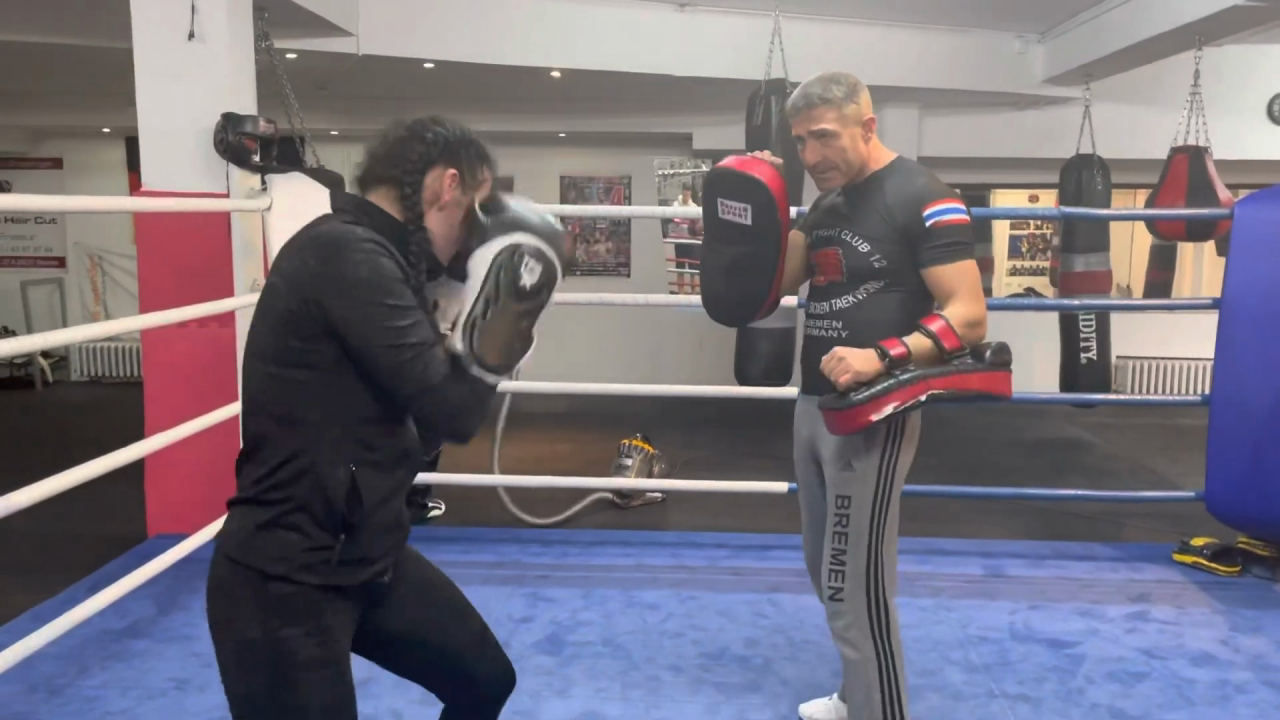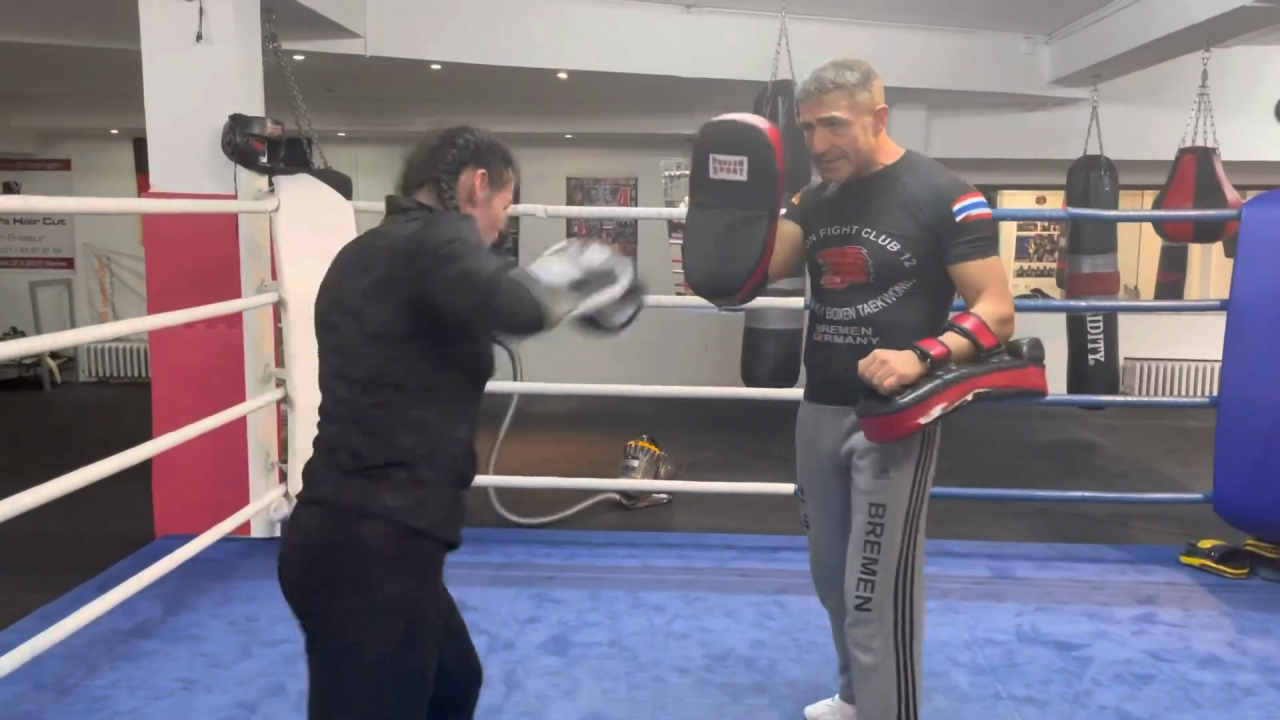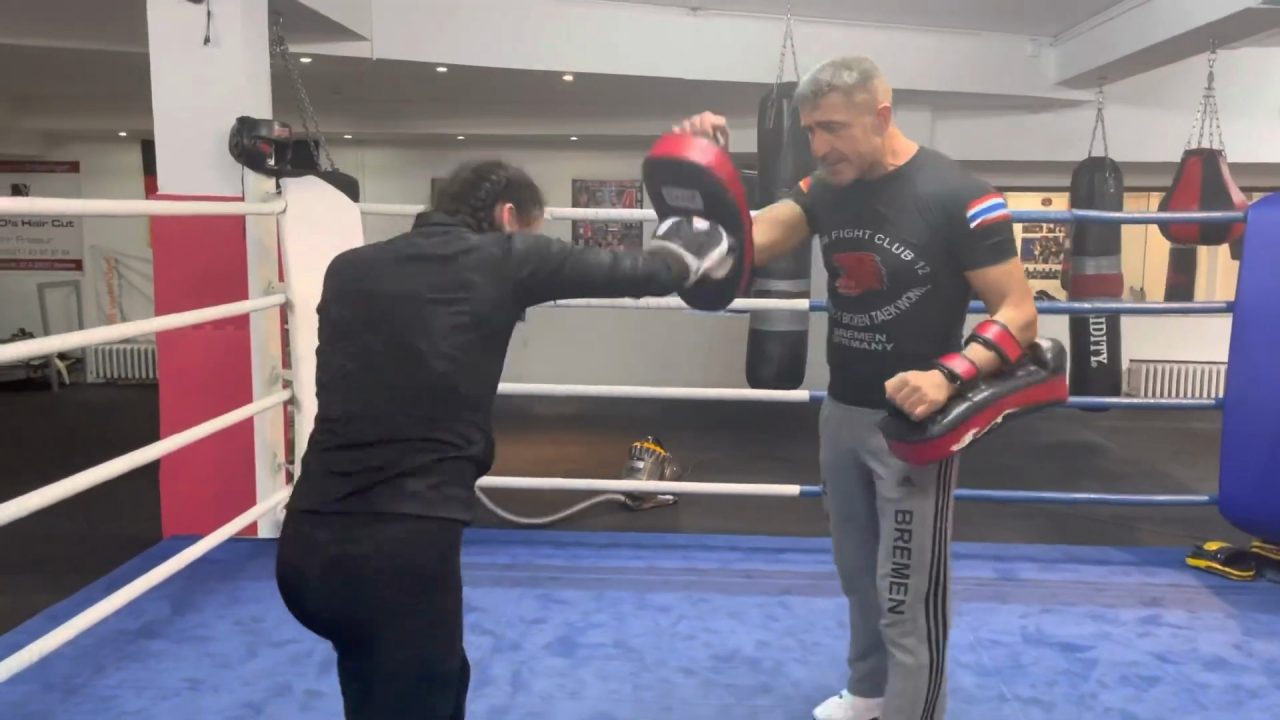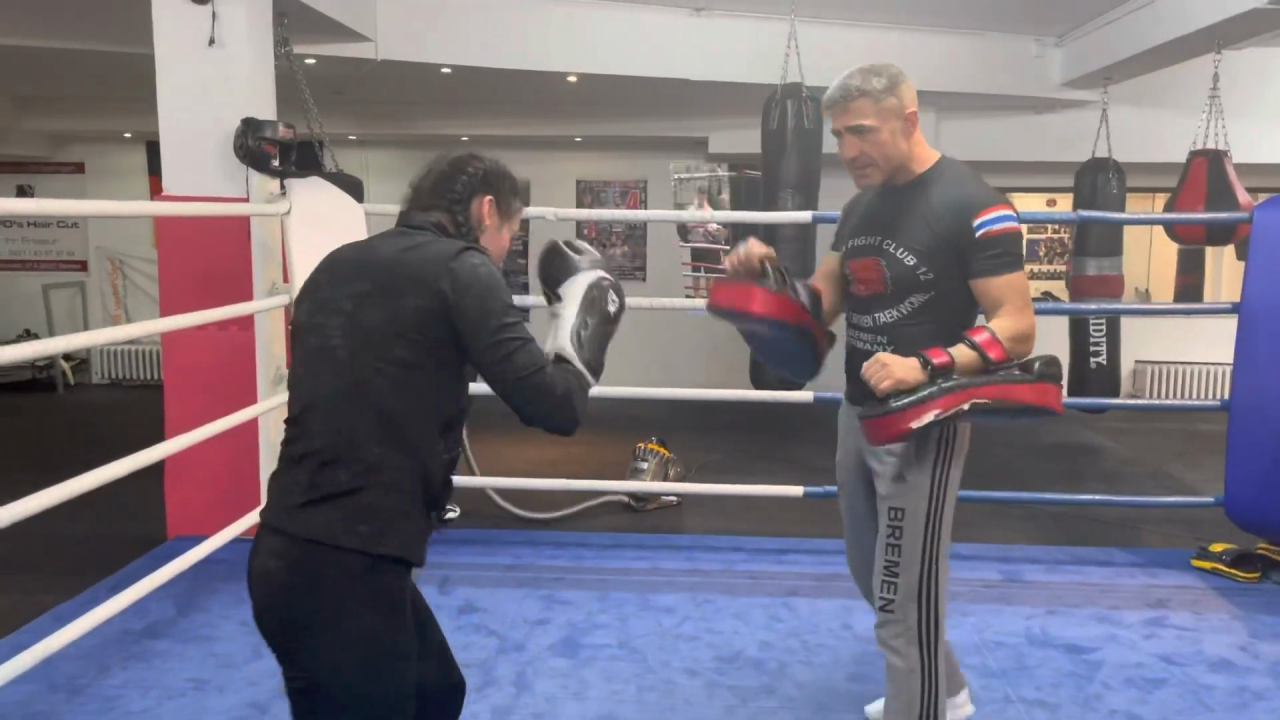
dt=0.2s
person 1, frame 1
left shoulder: (924, 200)
right shoulder: (829, 202)
left elbow: (969, 317)
right elbow: (780, 279)
left wrist: (883, 358)
left hip: (873, 417)
right hip: (815, 407)
left knee: (857, 582)
right knee: (828, 572)
person 1, frame 2
left shoulder: (942, 196)
right shoulder: (820, 197)
left elbow: (997, 311)
left wrist: (920, 358)
right hip: (820, 413)
left knee: (876, 592)
right knee: (834, 580)
person 1, frame 3
left shoulder: (958, 197)
right shoulder: (829, 190)
left elbow: (1019, 314)
right elbow: (747, 245)
left wrist: (951, 377)
left hip: (912, 425)
right hip: (843, 412)
left knee: (908, 595)
right knee: (859, 573)
person 1, frame 4
left shoulder: (971, 206)
right shoulder: (862, 206)
left elbow: (1016, 328)
right elbow: (822, 300)
left wrist: (924, 366)
right wrist: (769, 272)
left hip: (923, 426)
right hip: (858, 416)
left knee: (905, 596)
right knee: (873, 577)
person 2, frame 1
left shoulder: (371, 254)
right shoulder: (343, 256)
right elbow: (451, 410)
right wrist: (506, 284)
left hip: (368, 558)
right hip: (283, 579)
person 2, frame 2
left shoulder: (363, 259)
right shoulder: (432, 237)
right elbow: (509, 303)
right wrist: (588, 271)
left hip: (350, 536)
right hip: (376, 545)
person 2, frame 3
left shoulder: (348, 271)
right shoulder: (503, 259)
right elbow: (633, 270)
right wrist: (696, 251)
left hip: (308, 544)
right hip: (401, 547)
person 2, frame 4
left shoulder: (335, 268)
right shoulder: (459, 271)
right elbow: (555, 407)
right wrist: (586, 306)
left hip: (292, 551)
right hip: (343, 566)
